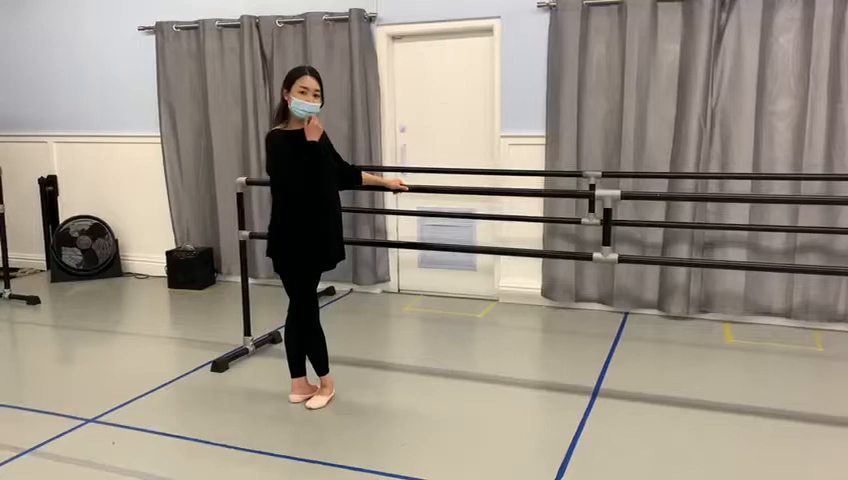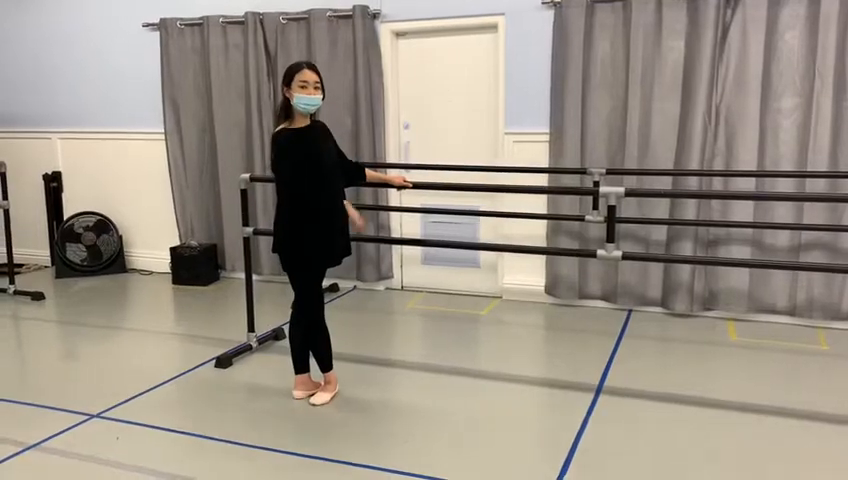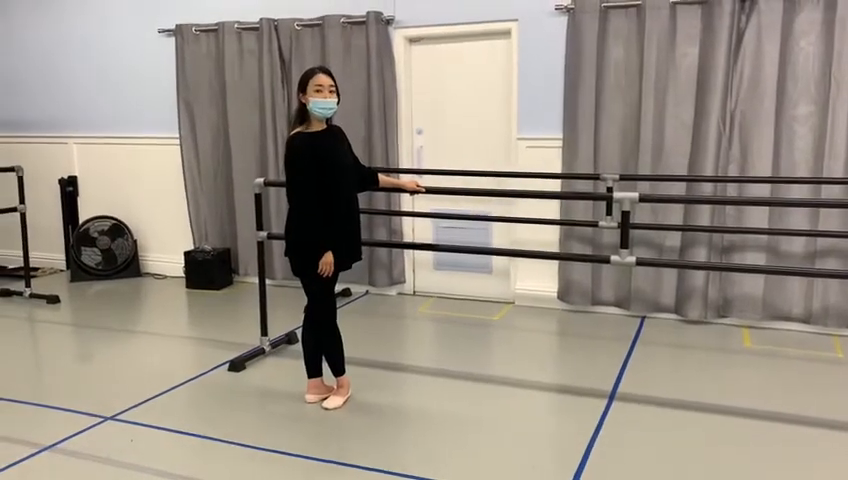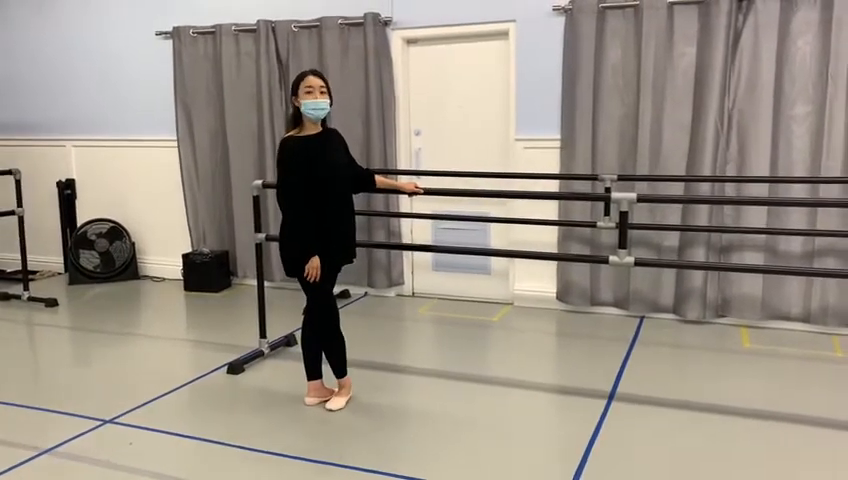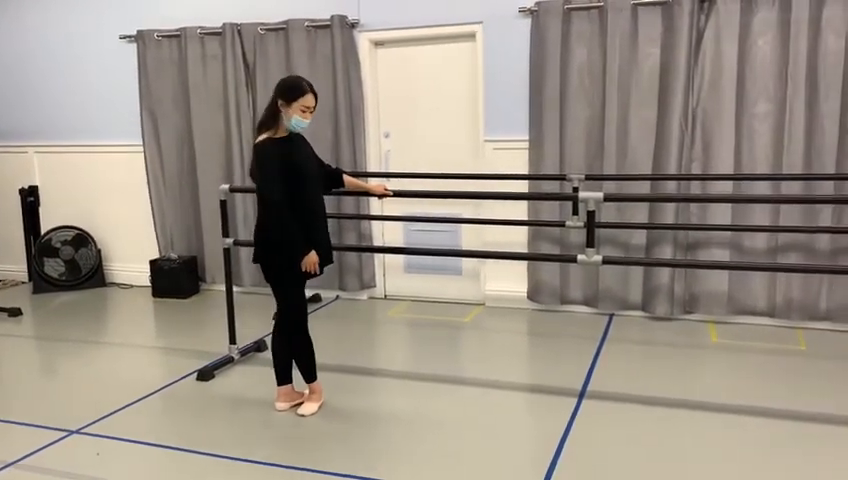
dt=1s
person 1, frame 1
left shoulder: (315, 134)
right shoulder: (278, 139)
left elbow: (343, 173)
right elbow: (300, 187)
left wrist: (384, 182)
right wrist: (312, 142)
left hip: (315, 233)
right hip: (292, 238)
left knee: (301, 307)
right knee: (305, 308)
left ankle: (299, 384)
right ankle: (324, 381)
person 1, frame 2
left shoulder: (319, 130)
right shoulder: (284, 139)
left elbow: (345, 168)
right elbow: (301, 192)
left wrist: (388, 179)
right wrist: (344, 208)
left hip: (319, 231)
right hip: (299, 235)
left knee: (305, 304)
right knee: (310, 304)
left ankle: (302, 380)
right ankle: (328, 377)
person 1, frame 3
left shoulder: (336, 134)
right shoulder: (299, 143)
left elbow: (359, 175)
right elbow: (302, 201)
left wrist: (401, 184)
right wrist: (322, 247)
left hip: (333, 237)
right hip: (311, 242)
left knee: (318, 308)
right knee: (323, 309)
left ankle: (315, 384)
right ankle: (341, 381)
person 1, frame 4
left shoulder: (333, 138)
right shoulder: (291, 146)
left elbow: (357, 177)
right elbow: (291, 204)
left wrist: (399, 185)
right wrist: (310, 251)
left hip: (331, 240)
right hip: (305, 245)
left knee: (317, 310)
right knee: (325, 310)
left ankle: (315, 387)
right ankle: (343, 381)
person 1, frame 5
left shoulder: (297, 142)
right shoulder: (266, 149)
left elbow: (327, 175)
right elbow: (276, 206)
left wrist: (369, 187)
right wrist: (303, 250)
left hip: (299, 245)
right hip: (281, 249)
left knee: (288, 315)
right knee: (294, 316)
left ankle: (285, 391)
right ankle: (313, 388)
